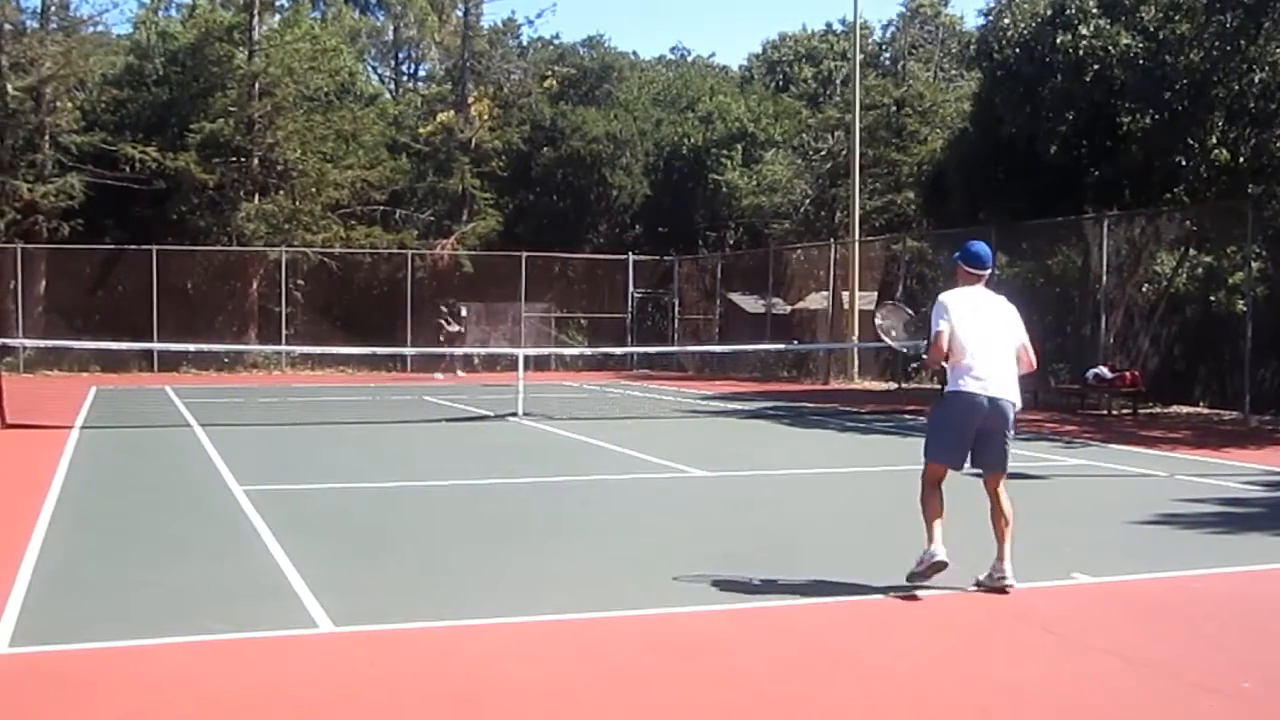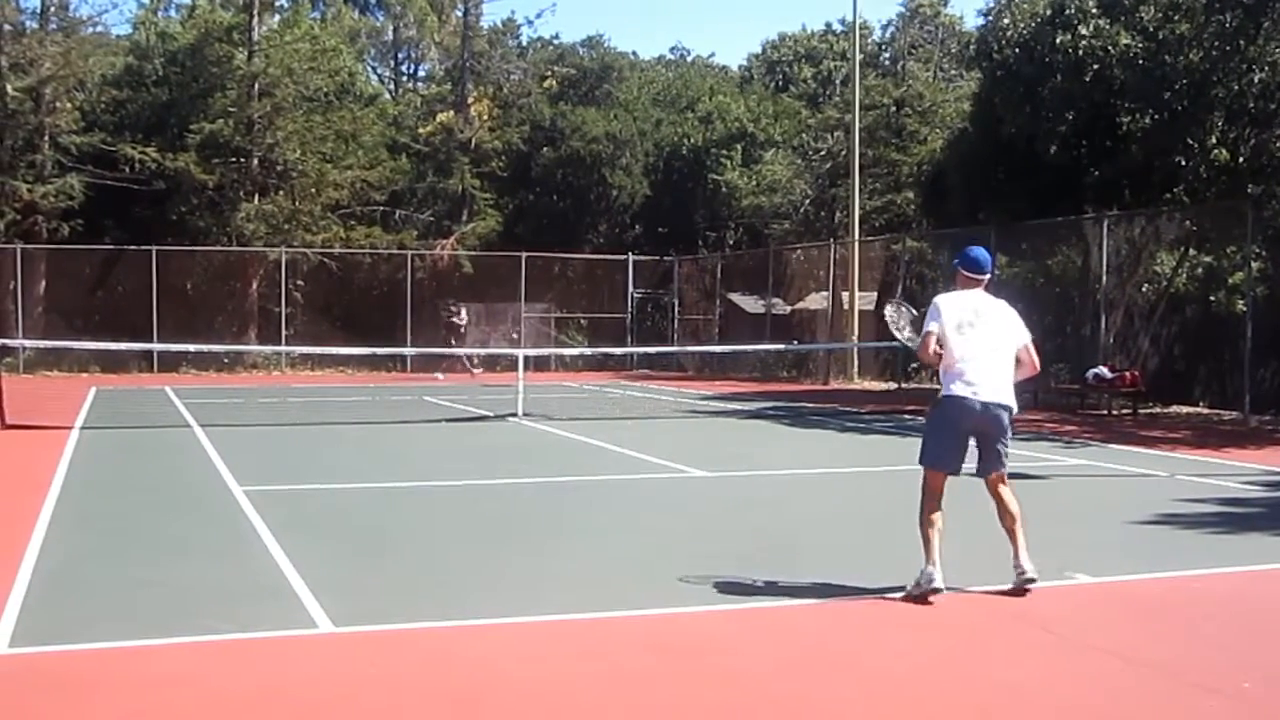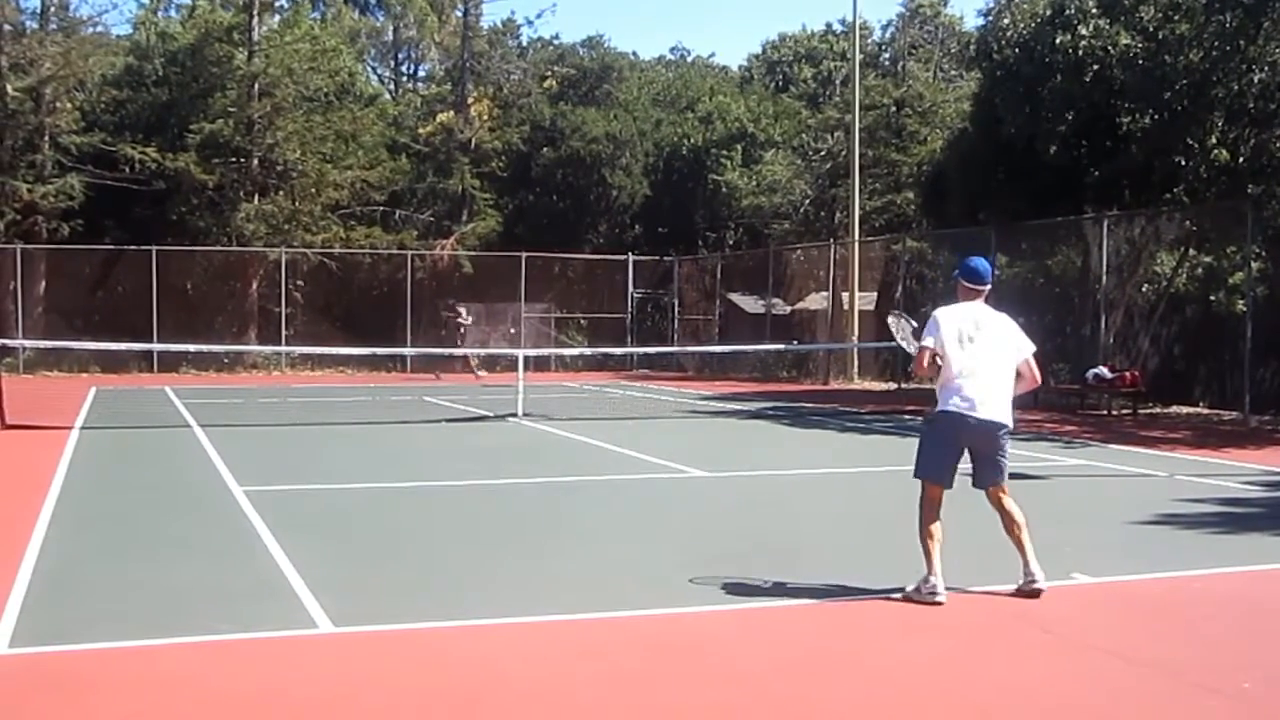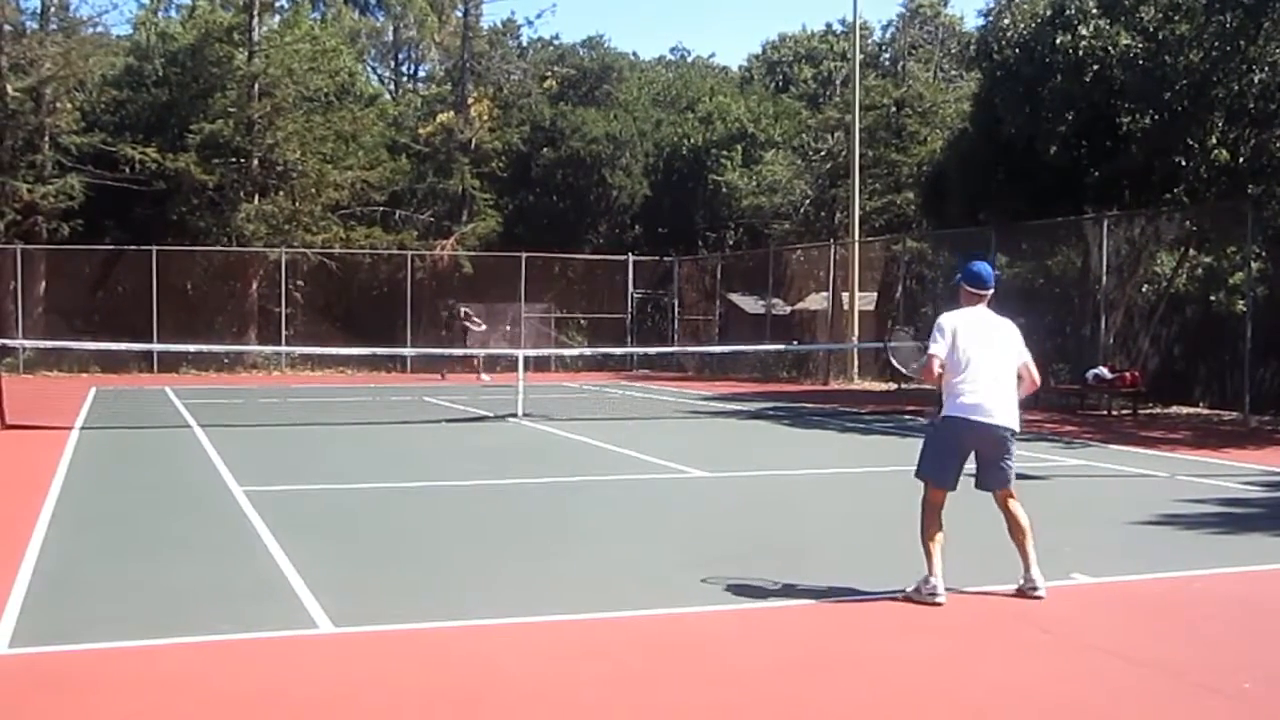
dt=0.1s
person 1, frame 1
left shoulder: (949, 299)
right shoulder: (1006, 307)
left elbow: (937, 350)
right elbow: (1029, 362)
left wrist: (943, 358)
left hip: (962, 396)
right hip: (1004, 401)
left knee: (933, 477)
right knee: (996, 485)
left ankle: (934, 549)
right ankle: (1003, 568)
person 1, frame 2
left shoulder: (944, 302)
right shoulder: (1007, 311)
left elbow: (926, 352)
right elbow: (1032, 365)
left hip: (957, 400)
right hip: (999, 404)
left knee: (933, 487)
right knee: (998, 484)
left ankle: (932, 570)
right ankle: (1022, 563)
person 1, frame 3
left shoulder: (943, 315)
right shoulder: (1008, 324)
left elbow: (921, 366)
right elbow: (1033, 378)
left hip: (953, 415)
right hip: (995, 420)
left knee: (930, 498)
right knee: (999, 495)
left ankle: (933, 579)
right ankle: (1032, 571)
person 1, frame 4
left shoulder: (949, 321)
right shoulder: (1008, 328)
left elbow: (930, 372)
right elbow: (1032, 382)
left hip: (958, 419)
right hip: (1001, 424)
left knee: (933, 500)
right knee: (1006, 498)
left ankle: (933, 580)
right ankle: (1032, 575)
